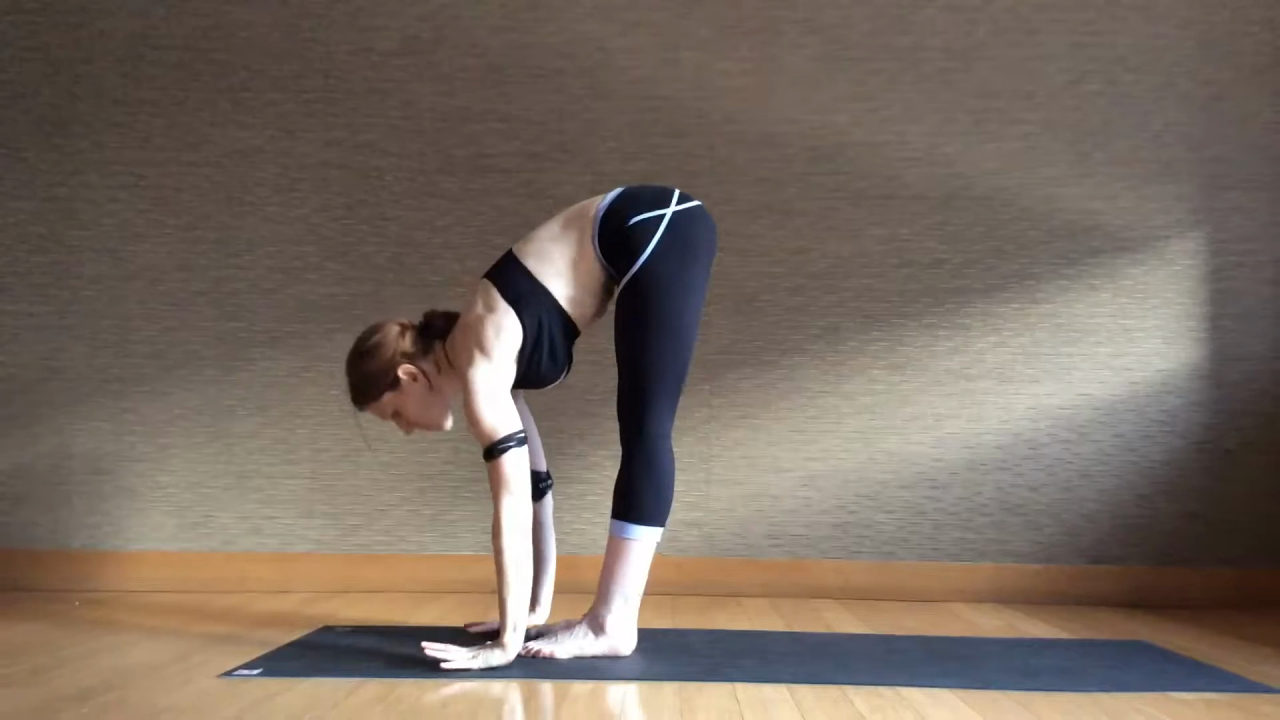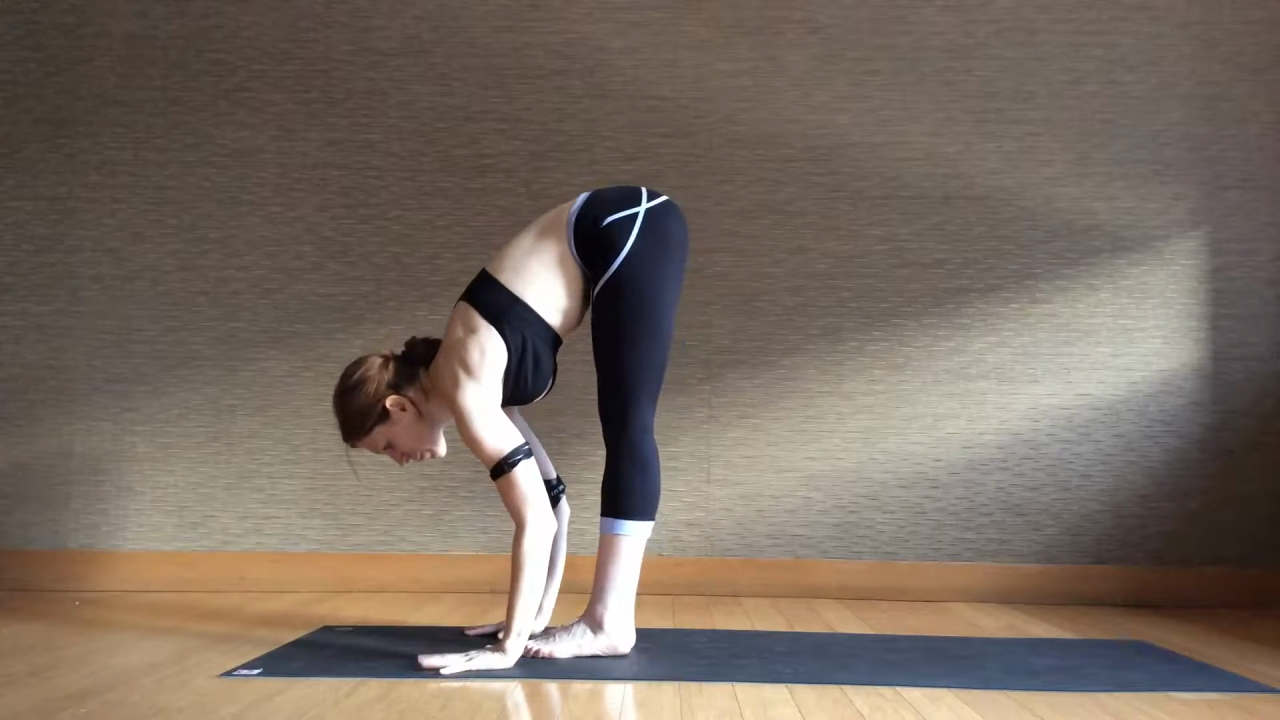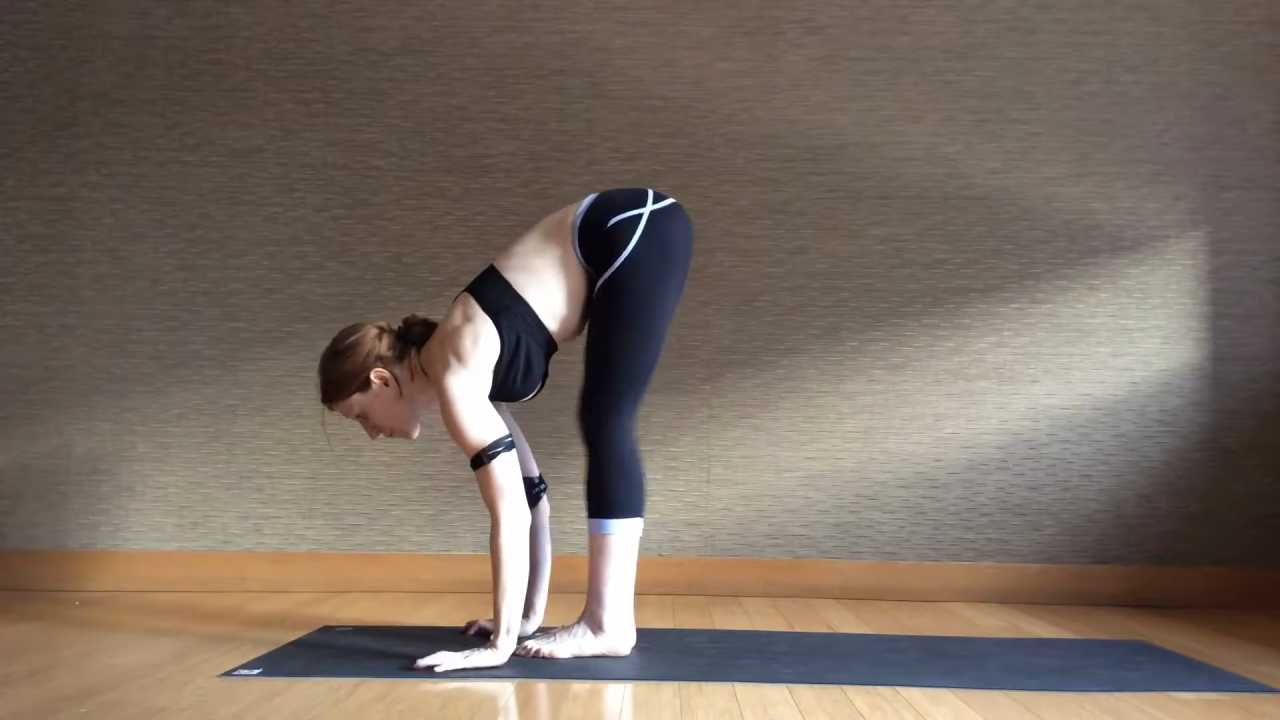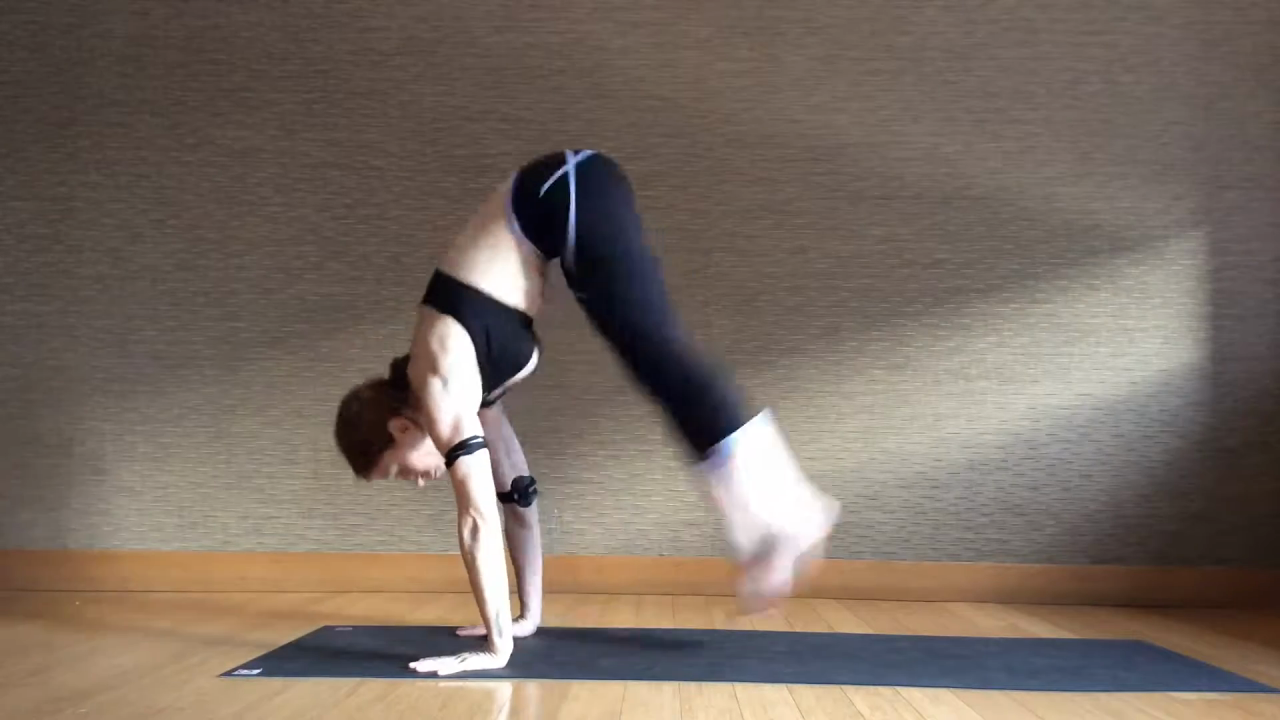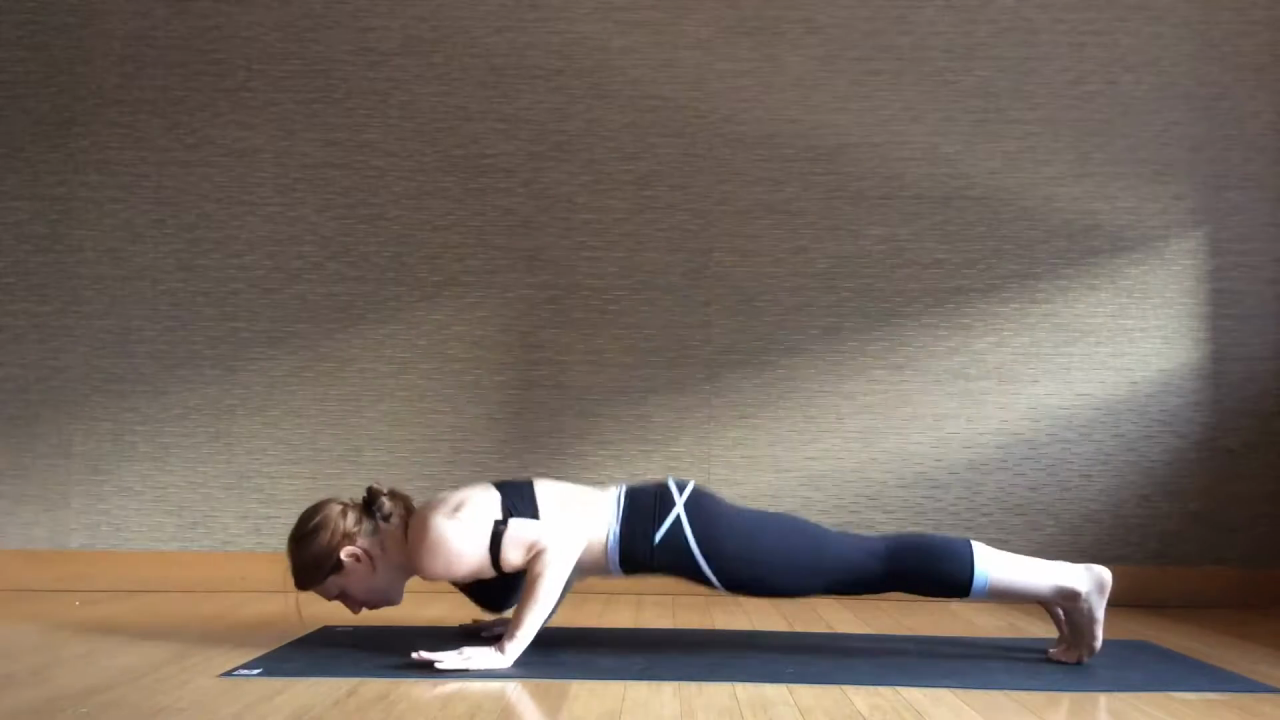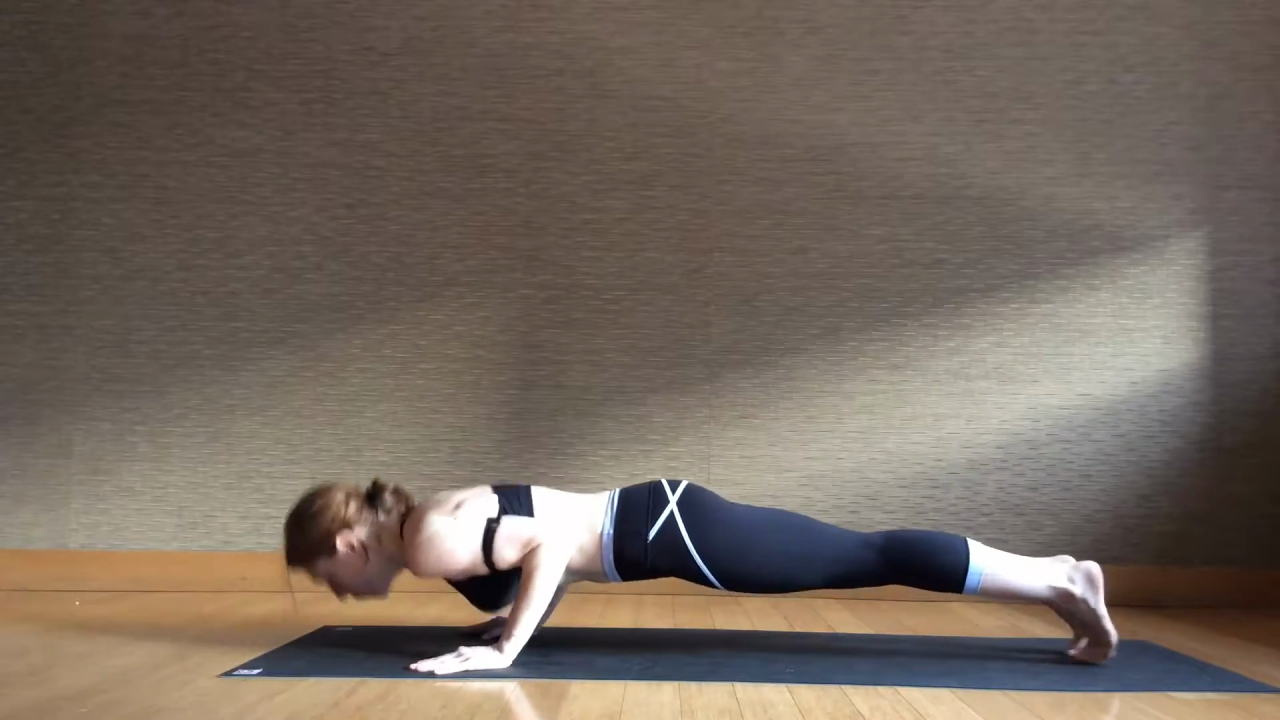
dt=0.7s
person 1, frame 1
left shoulder: (477, 367)
right shoulder: (491, 360)
left elbow: (513, 509)
right elbow: (534, 485)
left wrist: (509, 641)
right wrist: (537, 607)
left hip: (661, 231)
right hip: (656, 229)
left knee: (645, 431)
right knee: (642, 433)
left ankle: (610, 624)
right ankle: (614, 617)
person 1, frame 2
left shoulder: (465, 391)
right shoulder: (474, 381)
left elbow: (535, 520)
right elbow: (549, 497)
left wrist: (509, 646)
right wrist: (536, 617)
left hip: (631, 230)
right hip: (625, 232)
left knee: (627, 429)
right knee: (623, 430)
left ankle: (609, 623)
right ankle: (608, 617)
person 1, frame 3
left shoulder: (453, 377)
right shoulder: (468, 371)
left elbow: (510, 513)
right elbow: (528, 489)
left wrist: (502, 643)
right wrist: (529, 616)
left hip: (642, 234)
right hip: (632, 236)
left knee: (605, 425)
right knee: (603, 427)
left ankle: (609, 624)
right ankle: (608, 616)
person 1, frame 4
left shoulder: (437, 390)
right shoulder: (466, 382)
left elbow: (478, 518)
right elbow: (516, 494)
left wrist: (497, 646)
right wrist: (526, 614)
right knee: (654, 363)
left ankle: (785, 509)
person 1, frame 5
left shoulder: (434, 547)
right shoulder: (440, 520)
left elbow: (552, 549)
left wrist: (507, 648)
right wrist: (518, 617)
left hip: (670, 532)
right hip: (664, 519)
left knee: (871, 564)
right knee: (863, 562)
left ankle: (1065, 580)
right ankle: (1060, 579)
person 1, frame 6
left shoulder: (426, 543)
right shoulder: (433, 516)
left elbow: (546, 546)
left wrist: (504, 648)
right wrist: (518, 613)
left hip: (671, 533)
right hip: (665, 517)
left knee: (867, 558)
right knee: (863, 560)
left ankle: (1058, 581)
right ankle: (1059, 575)
